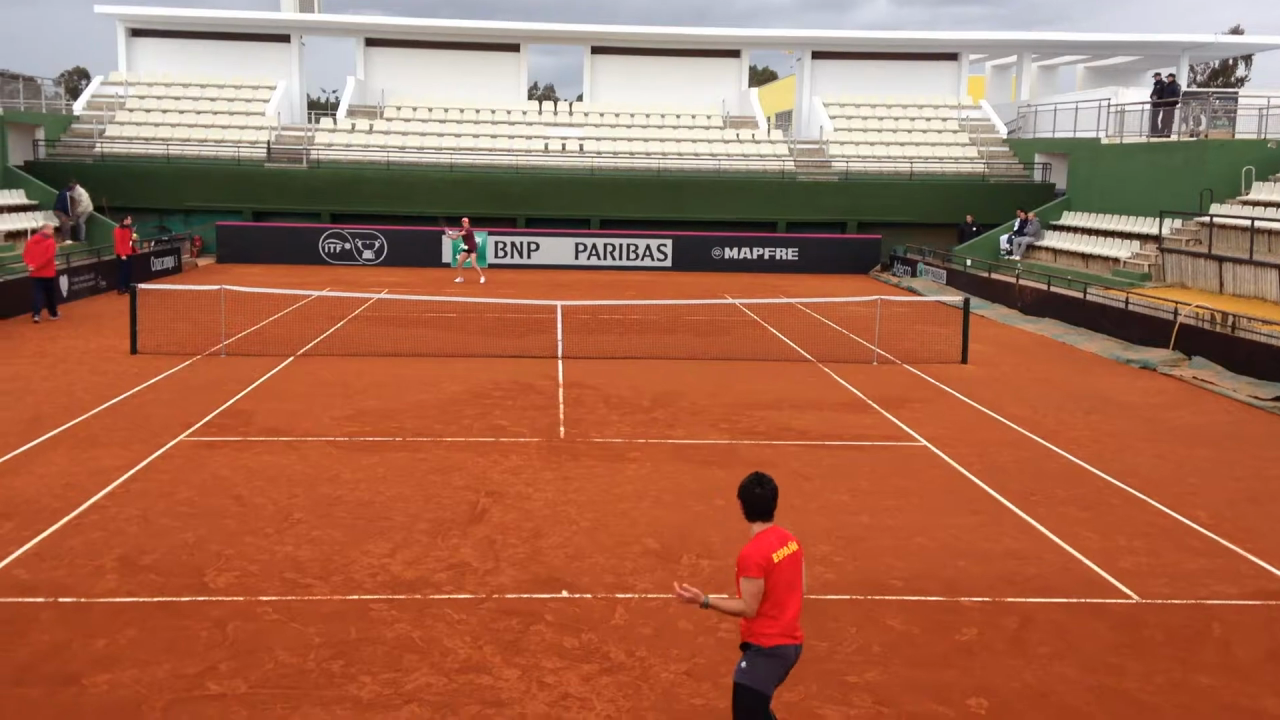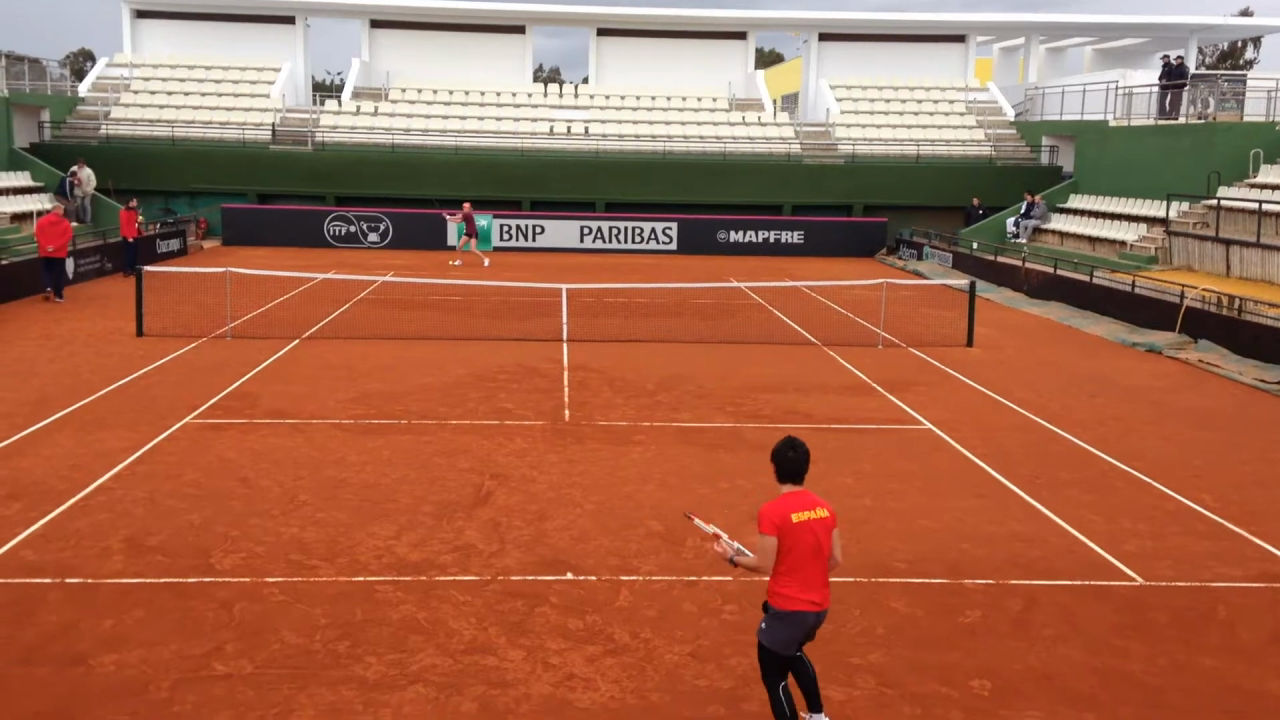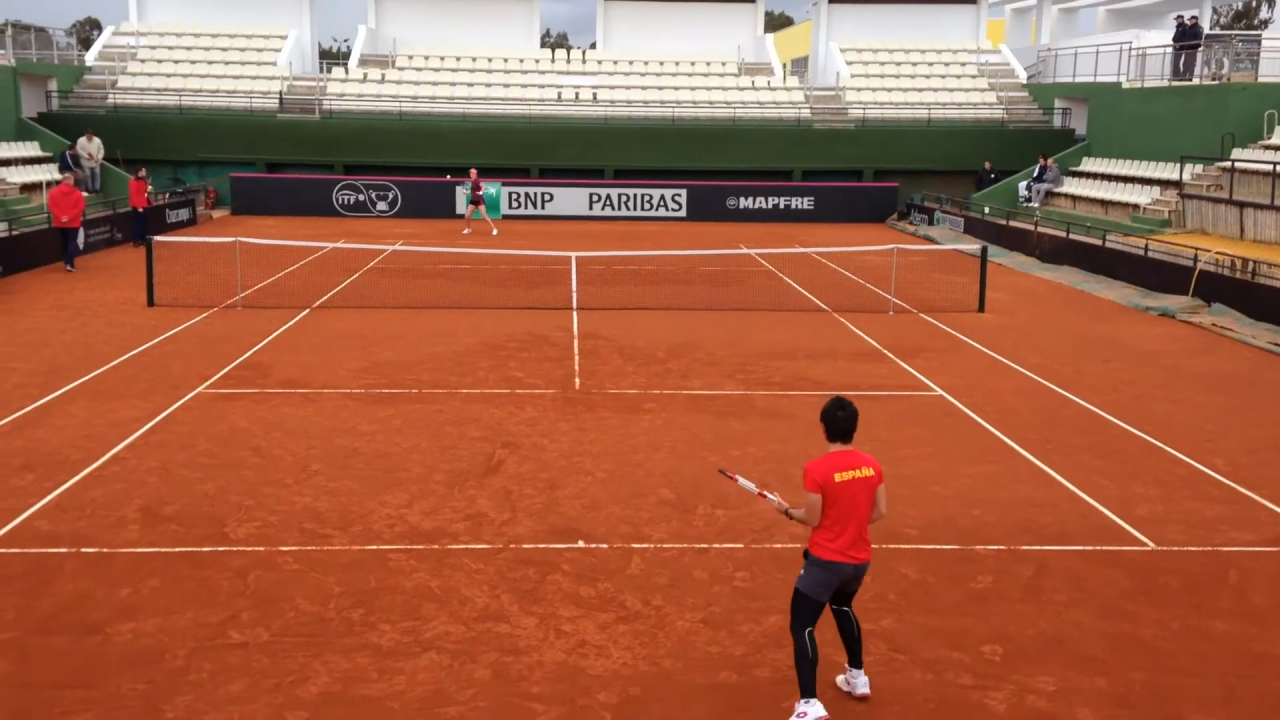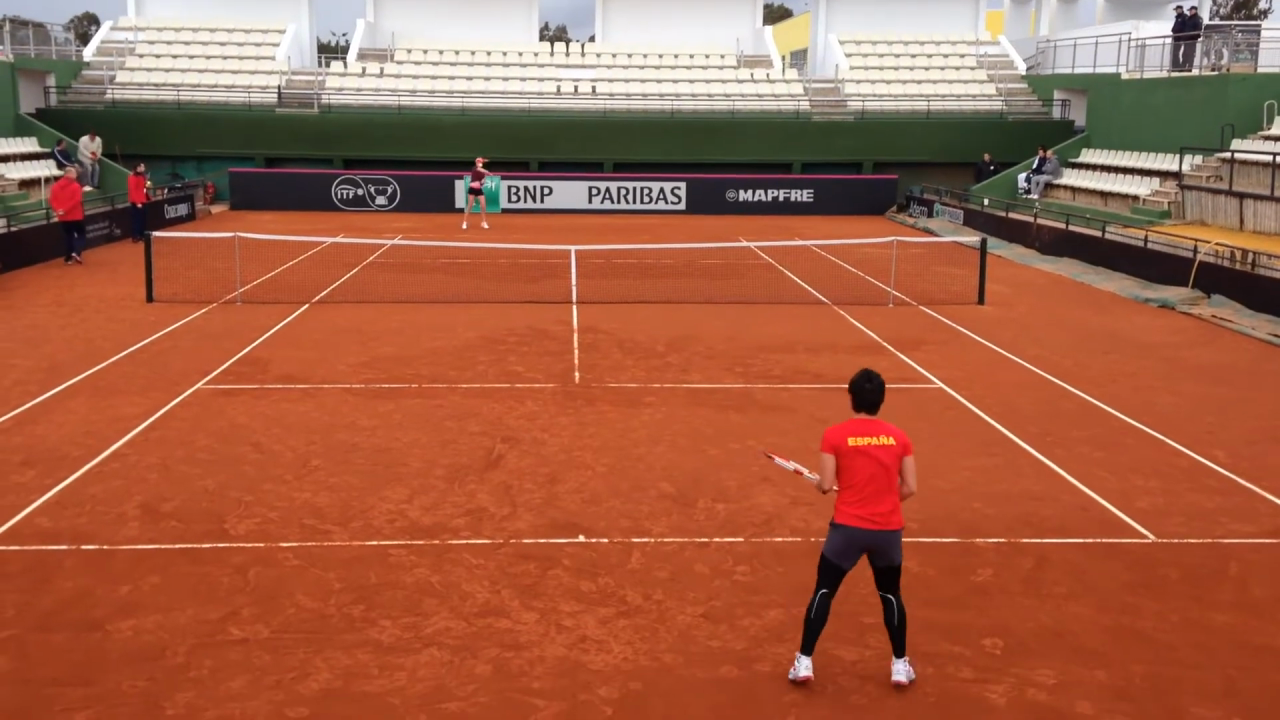
dt=0.3s
person 1, frame 1
left shoulder: (752, 553)
right shoulder: (790, 540)
left elbow: (749, 609)
left wrist: (703, 601)
left hip: (766, 648)
right hip: (790, 644)
person 1, frame 2
left shoulder: (771, 512)
right shoulder: (824, 508)
left elbow: (765, 566)
right elbow: (836, 560)
left wrist: (733, 557)
left hip: (786, 609)
right hip: (818, 607)
left knee: (774, 678)
right knee: (793, 654)
person 1, frame 3
left shoulder: (816, 469)
right shoulder: (872, 465)
left elbow: (811, 520)
right elbow: (879, 512)
left wrist: (787, 511)
left hip: (825, 560)
right hip: (859, 559)
left knee: (802, 626)
right knee: (842, 606)
right ankle: (857, 676)
person 1, frame 4
left shoulder: (834, 435)
right shoulder: (898, 437)
left elbow: (826, 485)
right elbow: (910, 488)
left wrist: (826, 484)
left hip: (848, 527)
right hip: (888, 531)
left knee: (824, 591)
right knee: (890, 594)
left ankle: (804, 661)
right ankle: (900, 665)
